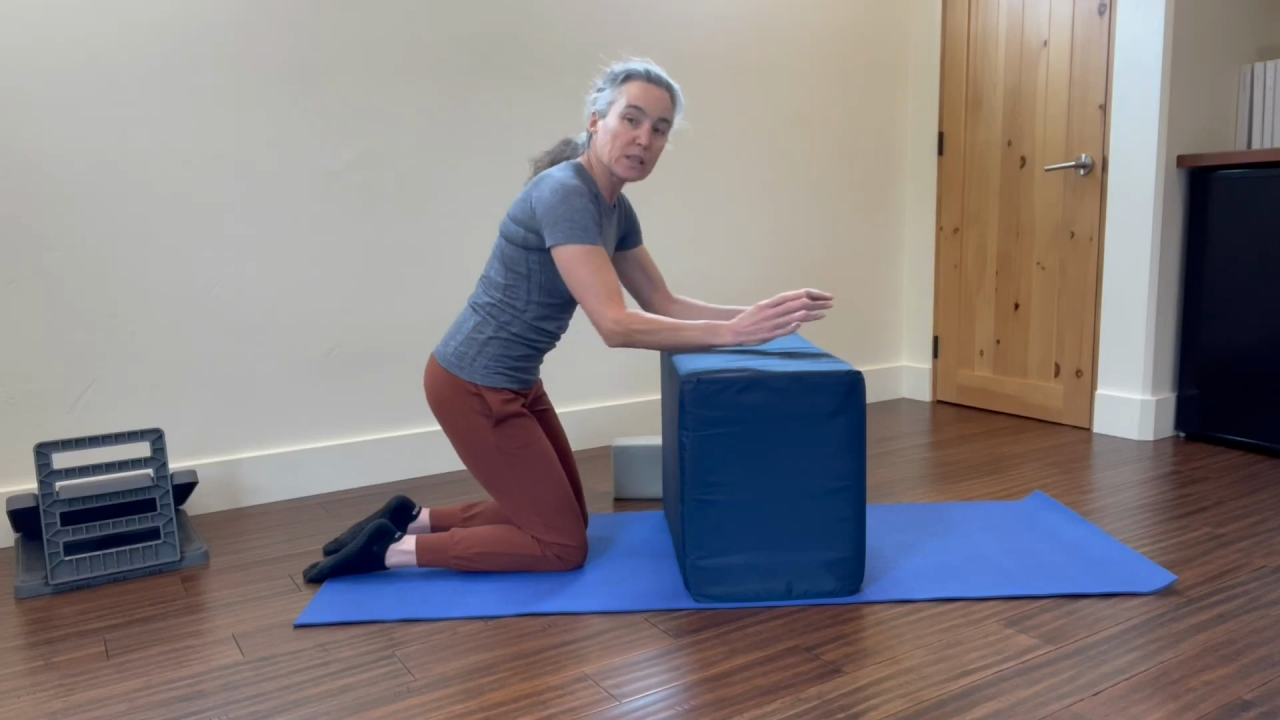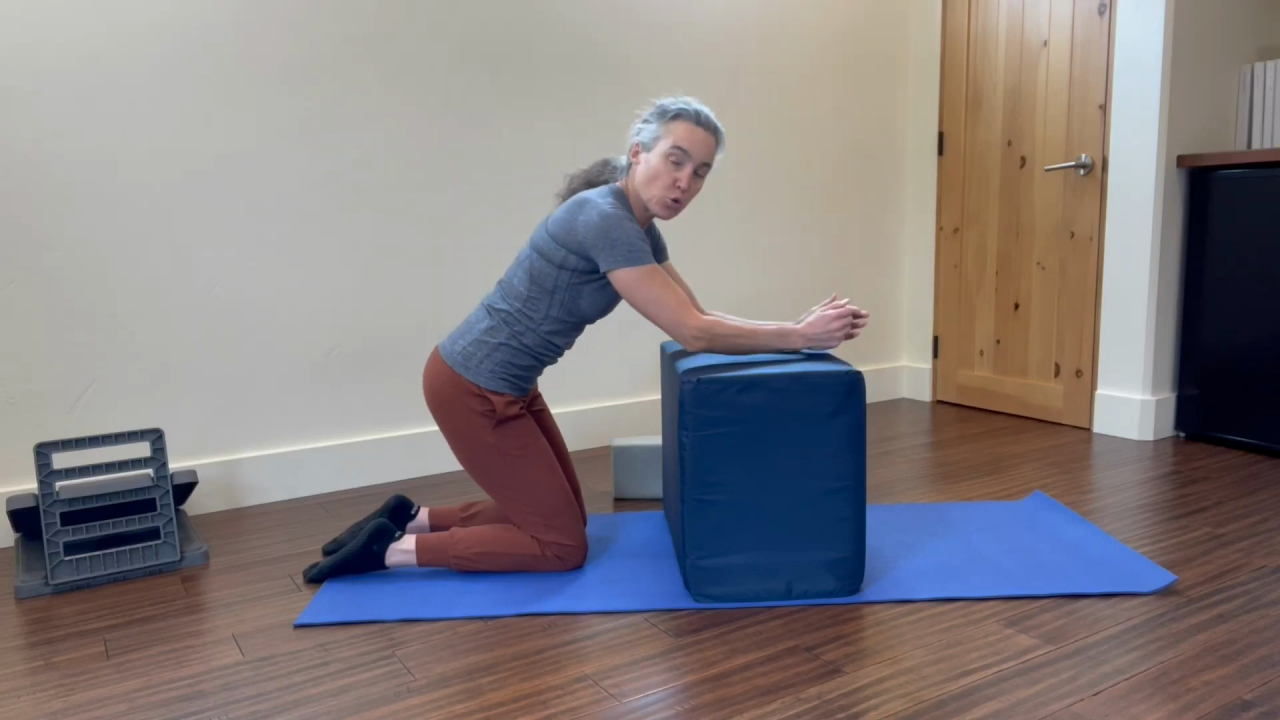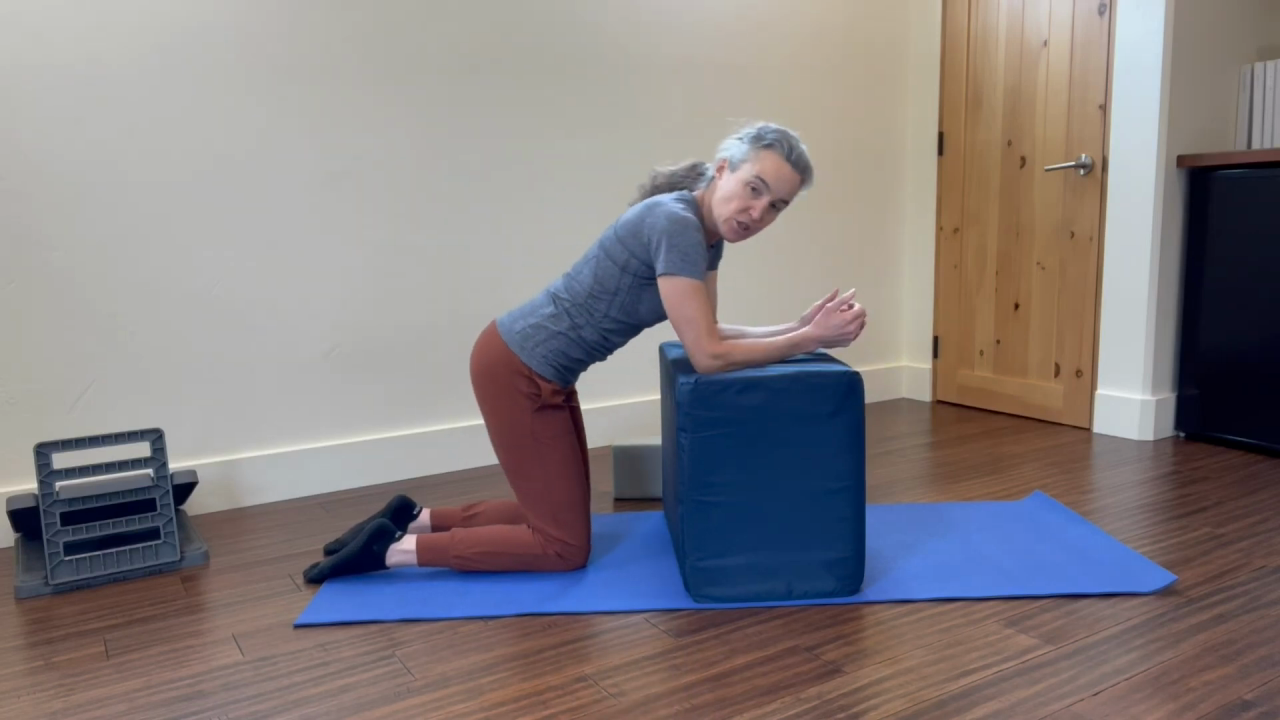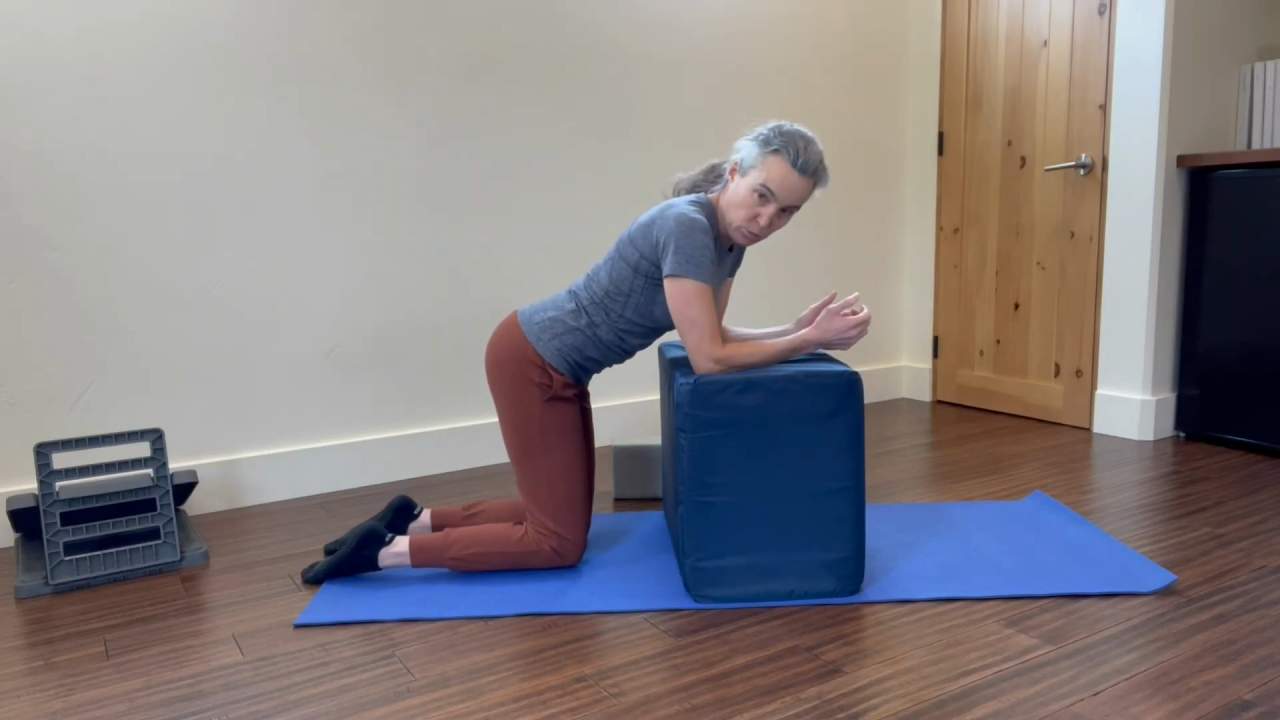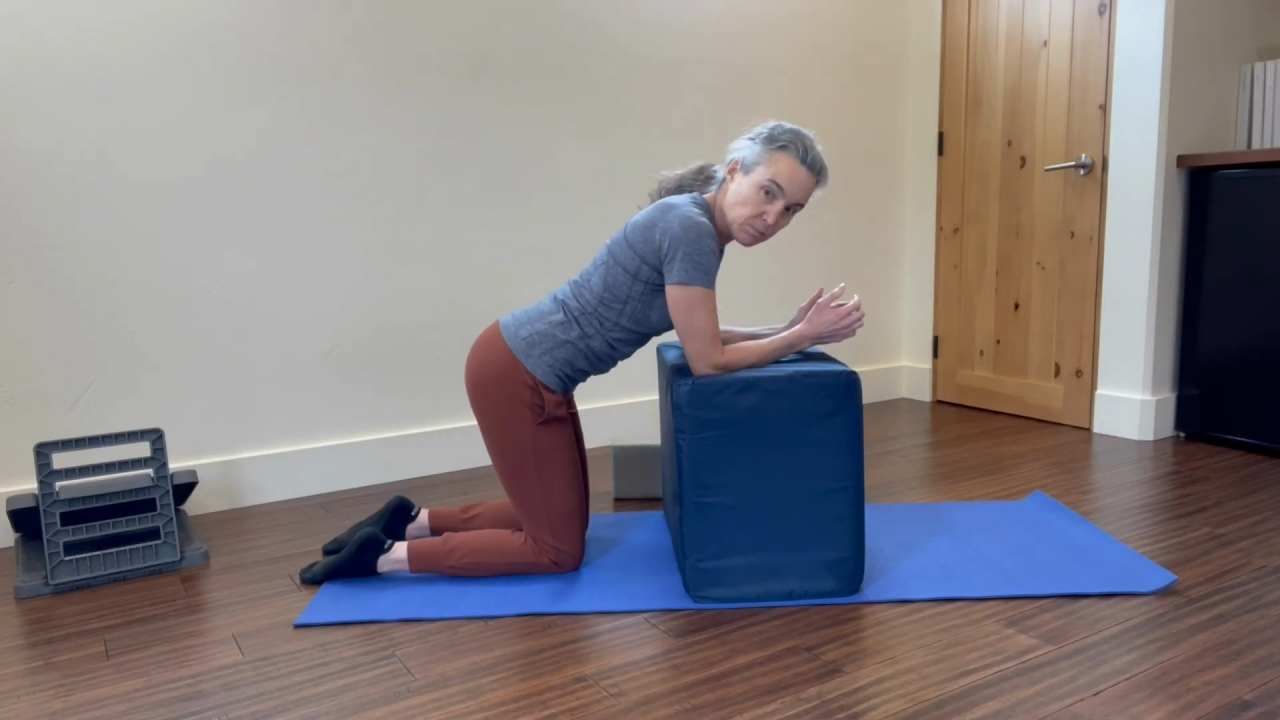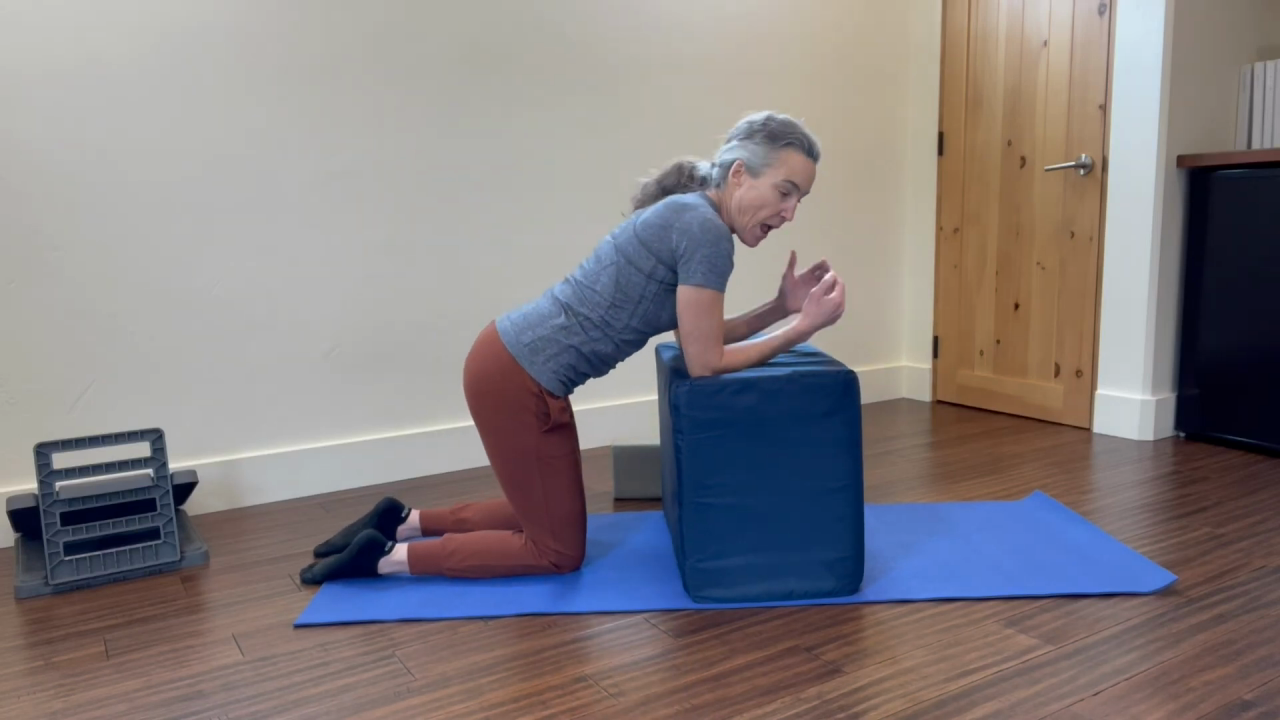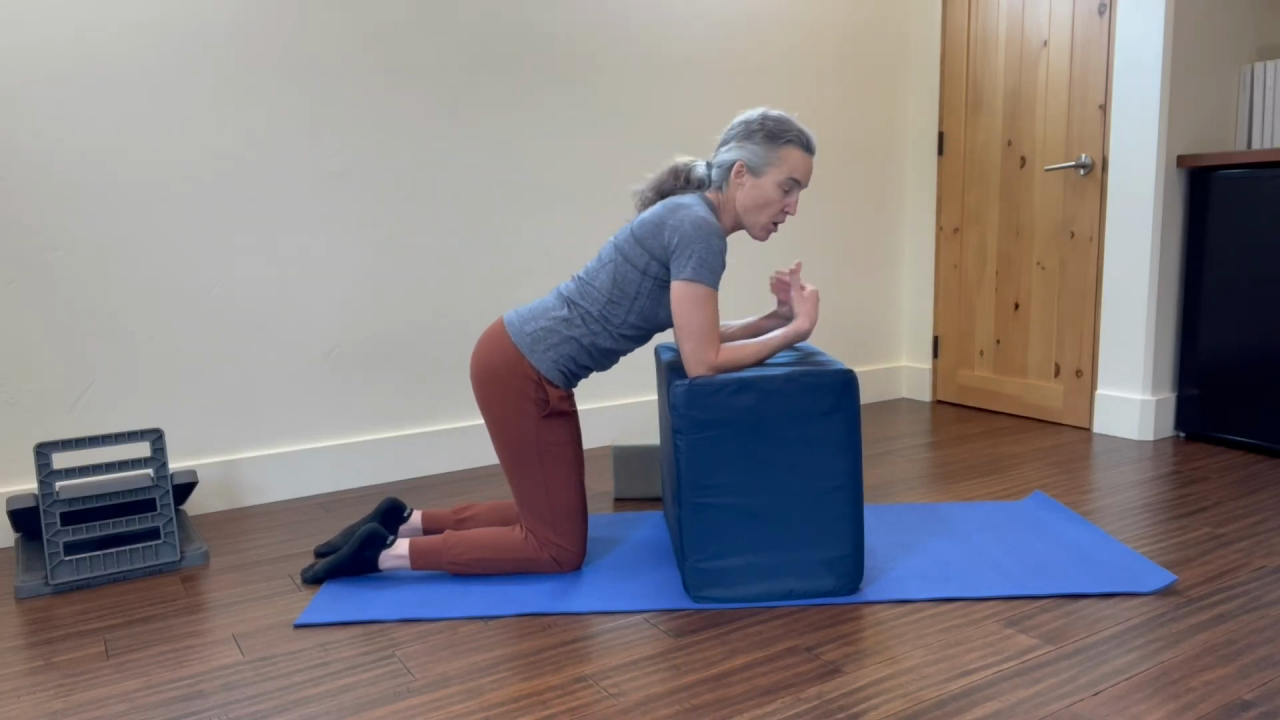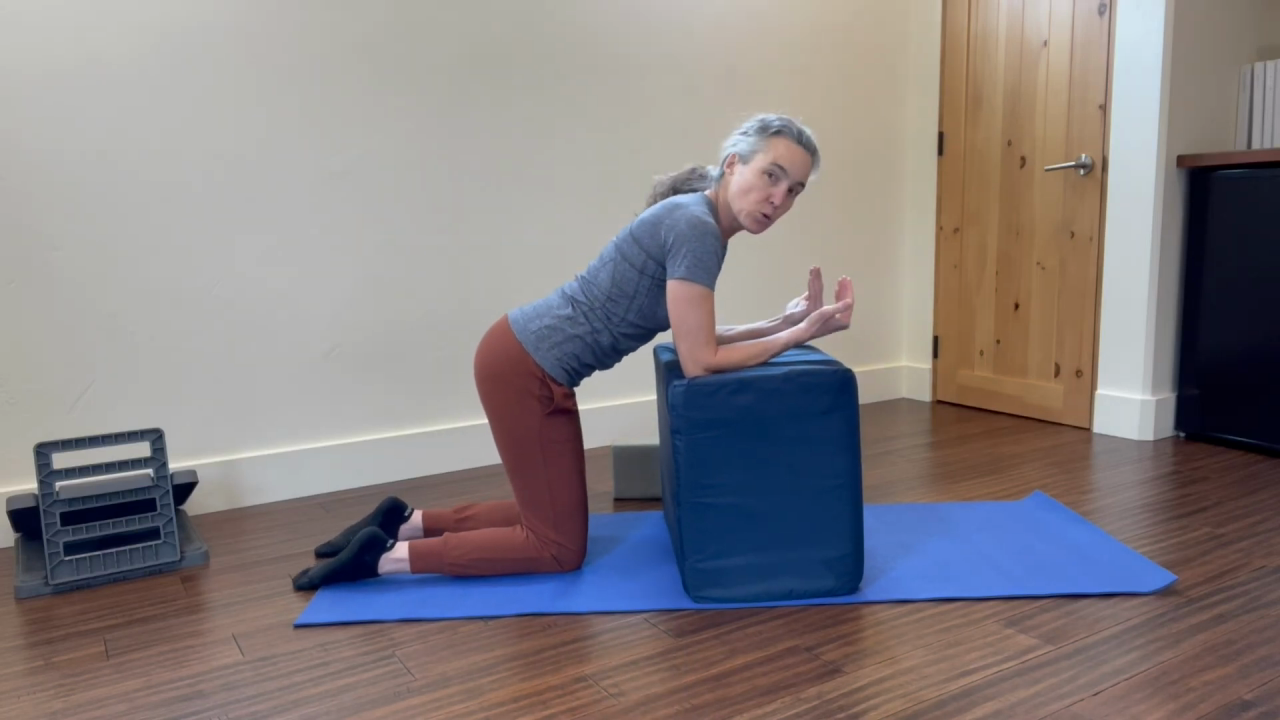
dt=0.5s
person 1, frame 1
left shoulder: (616, 209)
right shoulder: (564, 193)
left elbow: (663, 305)
right elbow: (614, 325)
left wrist: (750, 318)
right wrist: (730, 333)
left hip: (513, 383)
right hip: (473, 388)
left knee: (557, 517)
right knee: (562, 546)
left ankle: (415, 520)
right ankle: (393, 549)
person 1, frame 2
left shoulder: (638, 230)
right shoulder: (603, 220)
left elbow: (697, 318)
right elbow: (694, 335)
left wrist: (796, 327)
right wrist: (798, 338)
left hip: (503, 384)
right hip: (471, 389)
left knee: (555, 515)
right knee: (562, 545)
left ankle: (411, 518)
right ankle: (392, 549)
person 1, frame 3
left shoulder: (706, 234)
right shoulder: (676, 224)
left elbow: (707, 335)
right elbow: (708, 358)
left wrist: (797, 329)
right wrist: (811, 340)
left hip: (539, 370)
right hip: (516, 370)
left knee: (557, 518)
right knee: (564, 546)
left ankle: (414, 519)
right ankle: (392, 549)
person 1, frame 4
left shoulder: (731, 238)
right shoulder: (687, 227)
left elbow: (710, 335)
right elbow: (708, 360)
left wrist: (797, 330)
right wrist: (810, 341)
left hip: (556, 365)
right hip: (531, 361)
left knee: (560, 517)
right knee: (558, 542)
left ankle: (413, 518)
right ankle: (384, 549)
person 1, frame 5
left shoulder: (704, 228)
right shoulder: (689, 229)
left elbow: (702, 337)
right elbow: (708, 363)
left wrist: (790, 329)
right wrist: (804, 337)
left hip: (525, 366)
right hip: (514, 376)
left knee: (557, 520)
right knee: (558, 551)
left ankle: (411, 521)
right ankle: (384, 555)
person 1, frame 6
left shoulder: (686, 216)
right shoulder: (705, 231)
left elbow: (698, 339)
right elbow: (706, 365)
left wrist: (780, 310)
right wrist: (802, 328)
left hip: (511, 362)
right hip: (518, 381)
left knee: (546, 515)
right knee: (558, 551)
left ankle: (402, 522)
right ankle: (383, 557)
person 1, frame 7
left shoulder: (691, 216)
right shoulder: (699, 229)
left elbow: (696, 337)
right elbow: (702, 364)
left wrist: (776, 318)
right wrist: (795, 332)
left hip: (522, 359)
right hip: (521, 371)
left knee: (549, 518)
right knee: (559, 548)
left ankle: (405, 522)
right ankle: (385, 551)
person 1, frame 8
left shoulder: (700, 223)
right shoulder: (695, 227)
left elbow: (695, 337)
right elbow: (699, 363)
left wrist: (783, 323)
right wrist: (799, 336)
left hip: (526, 359)
right hip: (524, 369)
left knee: (550, 520)
right knee: (559, 549)
left ankle: (402, 523)
right ankle: (383, 558)
